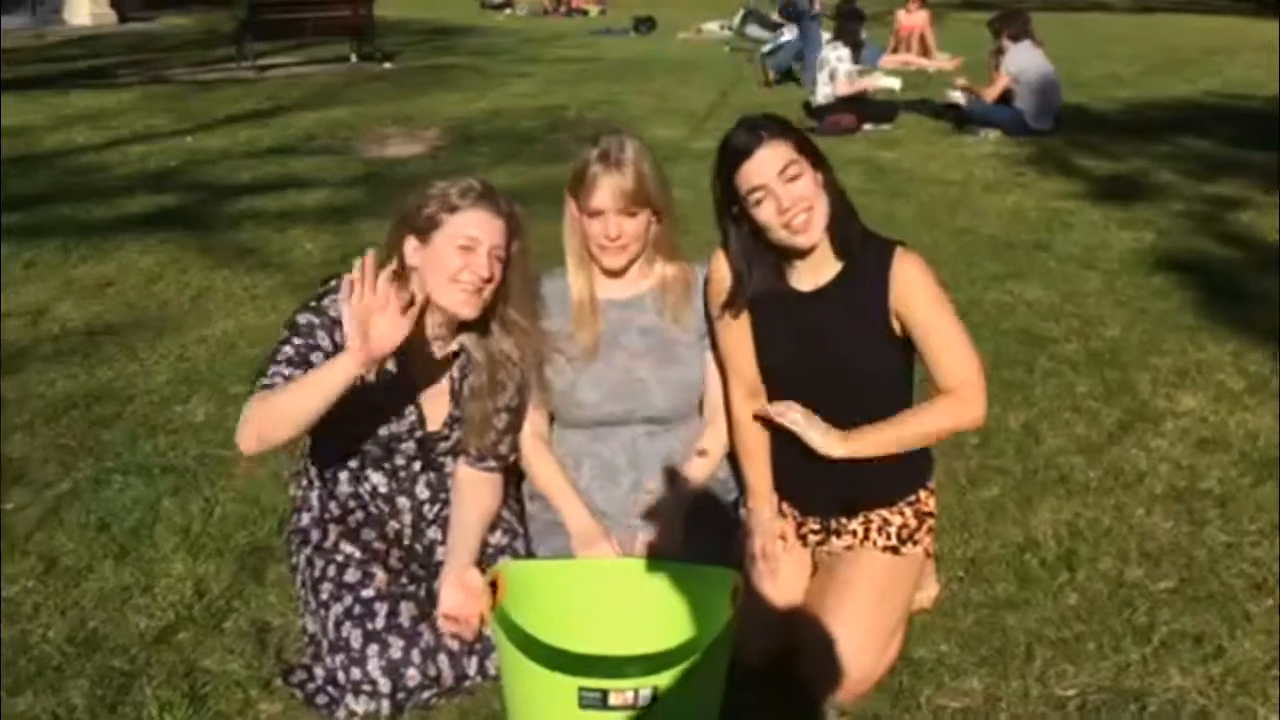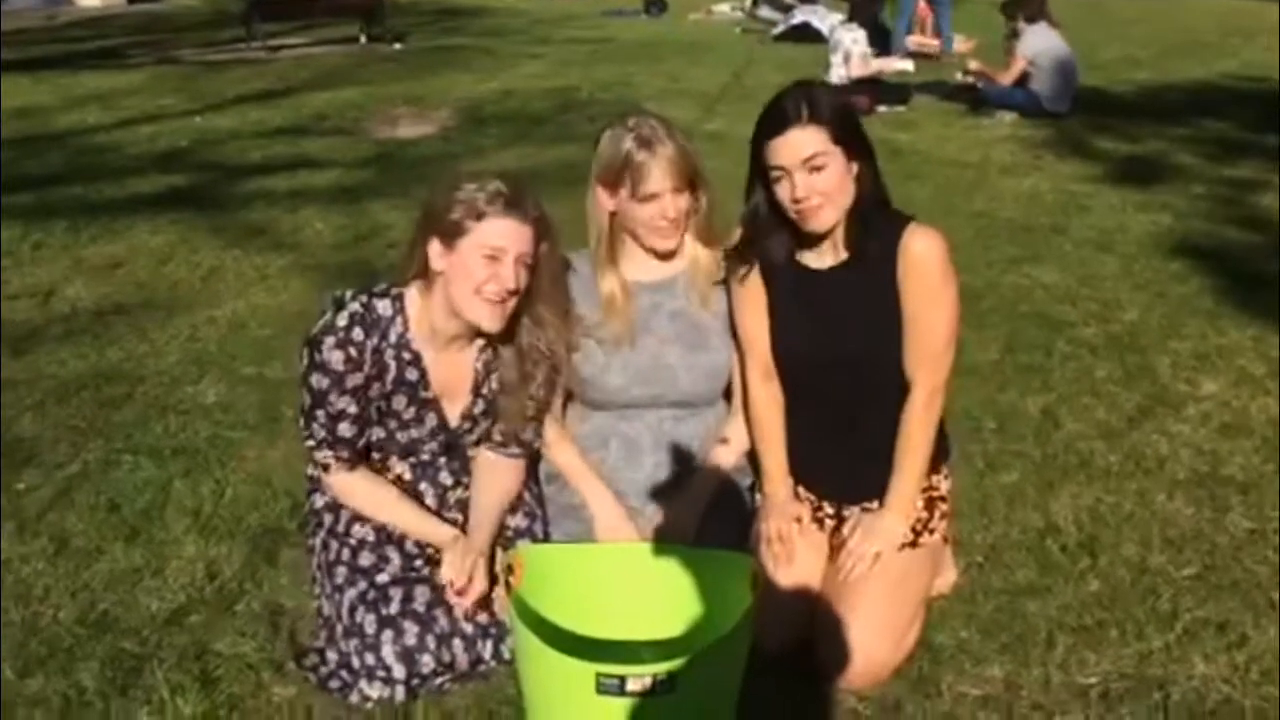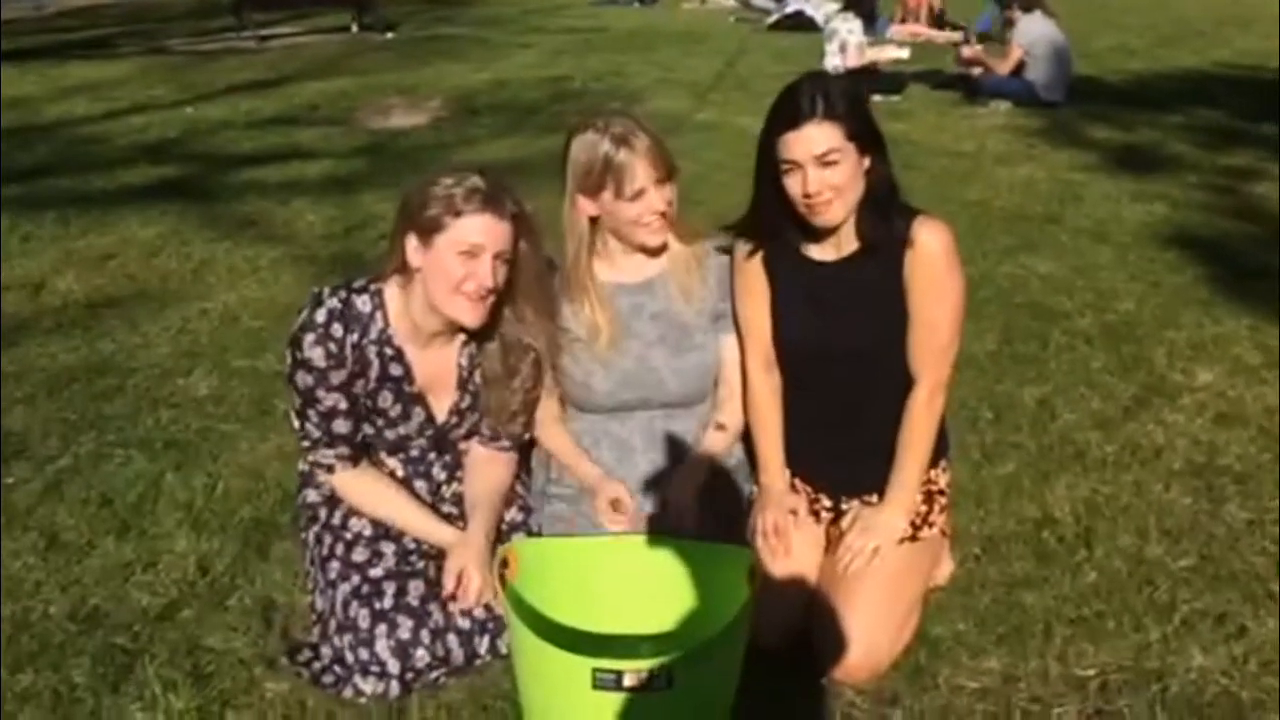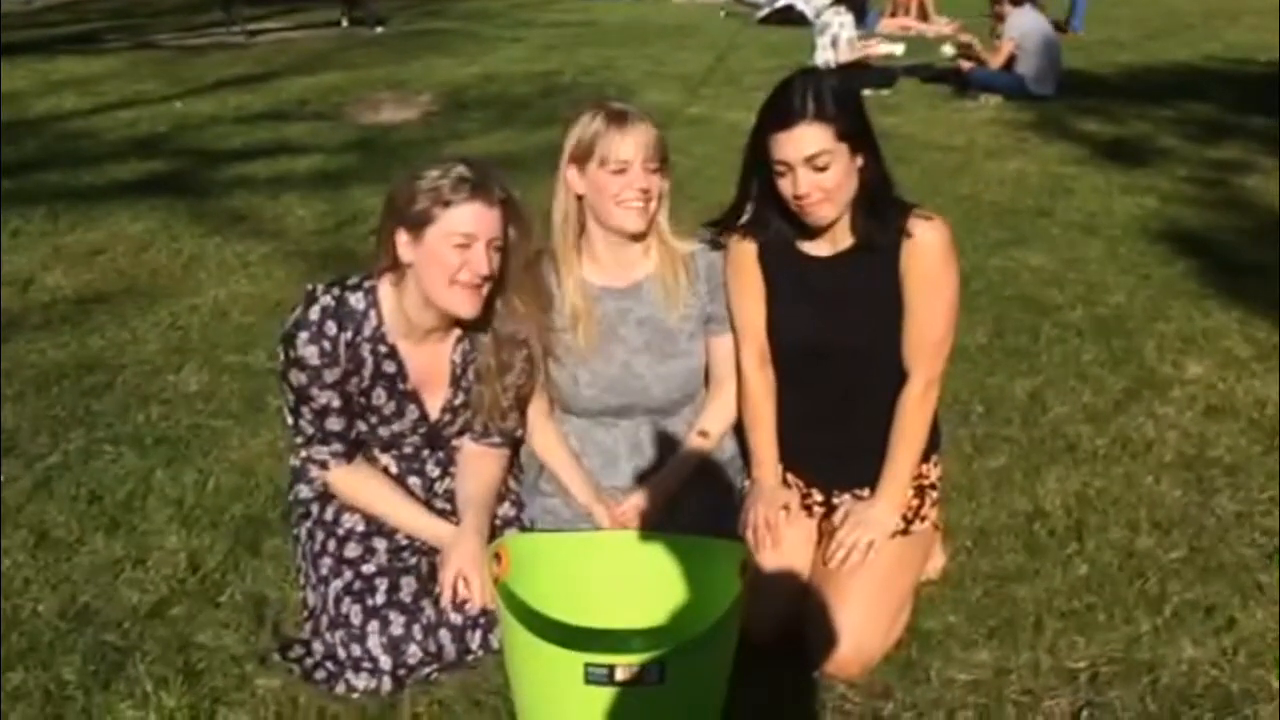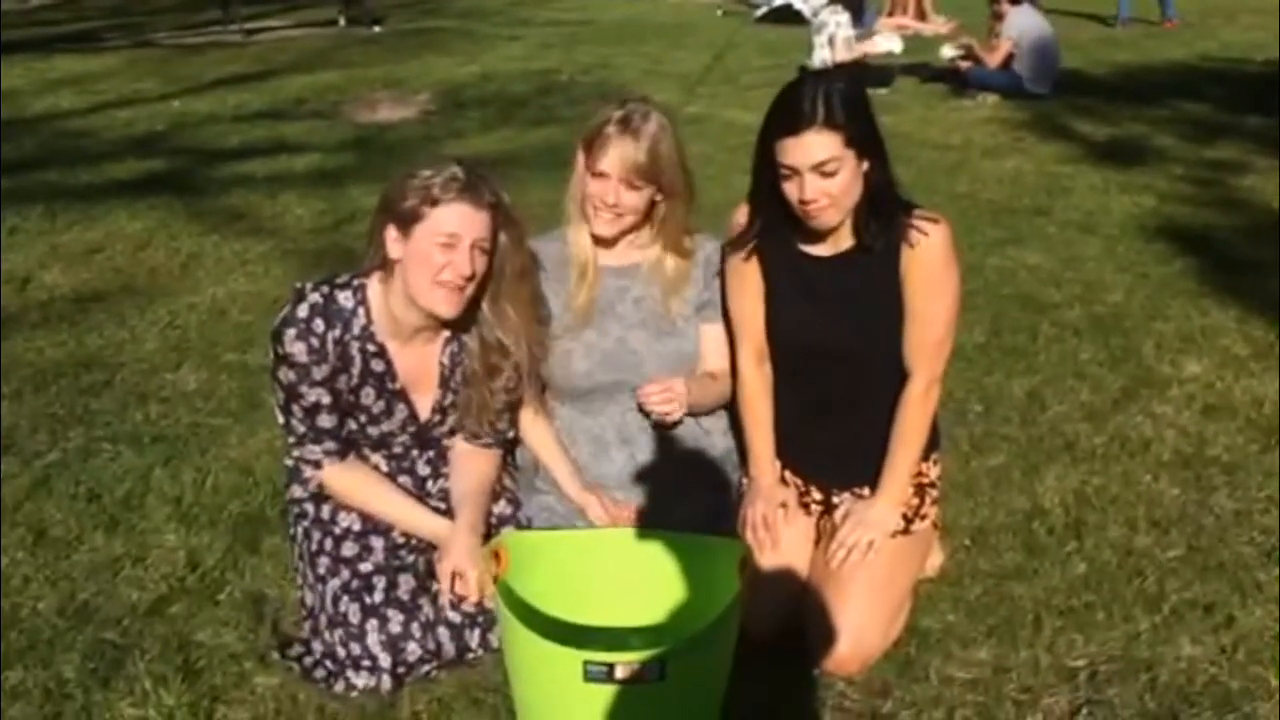
dt=0.7s
person 1, frame 1
left shoulder: (897, 272)
right shoulder: (732, 273)
left elbow: (967, 402)
right elbow: (746, 395)
left wrist: (844, 441)
right wrist: (761, 507)
left hip: (883, 500)
right hip: (788, 499)
left knee: (835, 677)
right knee: (750, 650)
left ankle: (906, 575)
right ankle: (844, 582)
person 1, frame 2
left shoulder: (914, 249)
right shoulder: (756, 249)
left elbow: (925, 391)
right elbow: (762, 377)
left wrist: (894, 517)
right wrist: (776, 492)
left hip: (899, 483)
right hip: (804, 481)
left knee: (854, 664)
right knee: (769, 636)
left ankle: (920, 559)
right ankle: (844, 562)
person 1, frame 3
left shoulder: (922, 243)
right shoulder: (760, 242)
left elbow: (928, 385)
right elbow: (761, 368)
left wrist: (893, 512)
right wrist: (772, 484)
left hip: (897, 475)
right hip: (801, 474)
left knee: (850, 660)
right knee: (766, 631)
left ankle: (919, 552)
right ankle: (844, 555)
person 1, frame 4
left shoulder: (917, 239)
right shoulder: (753, 233)
left elbow: (922, 379)
right elbow: (755, 361)
left wrist: (886, 505)
right wrist: (765, 480)
left hip: (885, 468)
right hip: (792, 466)
left knee: (842, 653)
right knee: (757, 625)
left ankle: (911, 545)
right ankle: (842, 550)
person 1, frame 5
left shoulder: (919, 241)
right shoulder: (754, 229)
left elbow: (923, 380)
right elbow: (752, 359)
left wrist: (885, 504)
right wrist: (763, 478)
left hip: (887, 467)
right hip: (790, 464)
left knee: (841, 652)
right knee: (753, 622)
left ankle: (908, 545)
right ankle: (827, 544)
person 2, frame 1
left shoulder: (504, 346)
right shoulder: (342, 314)
left elbow: (483, 468)
right elbow: (251, 436)
left wrist: (460, 567)
right wrist: (357, 359)
left hip: (459, 517)
right hip: (350, 521)
left ankle: (434, 592)
person 2, frame 2
left shoulder: (528, 339)
right shoulder: (353, 330)
left elbow: (503, 452)
right elbow: (338, 470)
left wrist: (476, 543)
right wrist: (445, 541)
left hip: (476, 502)
right hip: (368, 508)
right knee: (398, 660)
left ankle: (462, 569)
person 2, frame 3
left shoulder: (509, 330)
right shoulder: (333, 327)
left elbow: (494, 445)
right elbow: (342, 468)
left wrist: (479, 536)
right wrist: (452, 541)
left hip: (469, 498)
right hip: (362, 504)
right knee: (391, 652)
person 2, frame 4
left shoulder: (504, 322)
right shoulder: (327, 324)
left elbow: (487, 442)
right elbow: (335, 465)
left wrist: (471, 534)
right wrist: (446, 538)
left hip: (463, 498)
right hip: (355, 503)
right knee: (383, 648)
person 2, frame 5
left shoulder: (490, 325)
right shoulder: (315, 322)
left elbow: (479, 440)
right elbow: (326, 463)
left wrist: (467, 530)
right wrist: (442, 533)
left hip: (457, 498)
right hip: (350, 502)
right knee: (380, 651)
person 3, frame 1
left shoulder: (698, 291)
right shoulder: (546, 303)
left elbow: (721, 418)
right elbow: (529, 434)
left wrist: (673, 507)
right wrist: (581, 524)
left hip: (688, 510)
right hip: (575, 517)
person 3, frame 2
left shoulder: (726, 278)
right shoulder: (571, 284)
right elbow: (544, 415)
left wrist: (696, 497)
right wrist: (601, 503)
left hip: (705, 504)
right hip: (589, 510)
person 3, frame 3
left shoulder: (714, 269)
right shoulder: (555, 288)
left elbow: (736, 394)
right elbow: (545, 414)
left wrist: (686, 483)
right wrist: (595, 481)
left hip: (699, 502)
person 3, frame 4
left shoulder: (703, 267)
right shoulder: (542, 283)
left elbow: (727, 389)
right elbow: (535, 414)
left wrist: (663, 486)
right wrist: (591, 501)
left hip: (691, 492)
right hip: (573, 500)
person 3, frame 5
left shoulder: (700, 260)
right shoulder: (539, 266)
left elbow: (721, 388)
right elbow: (522, 401)
left wrist: (687, 393)
right wrist: (578, 491)
left hip: (688, 485)
right hip: (569, 494)
